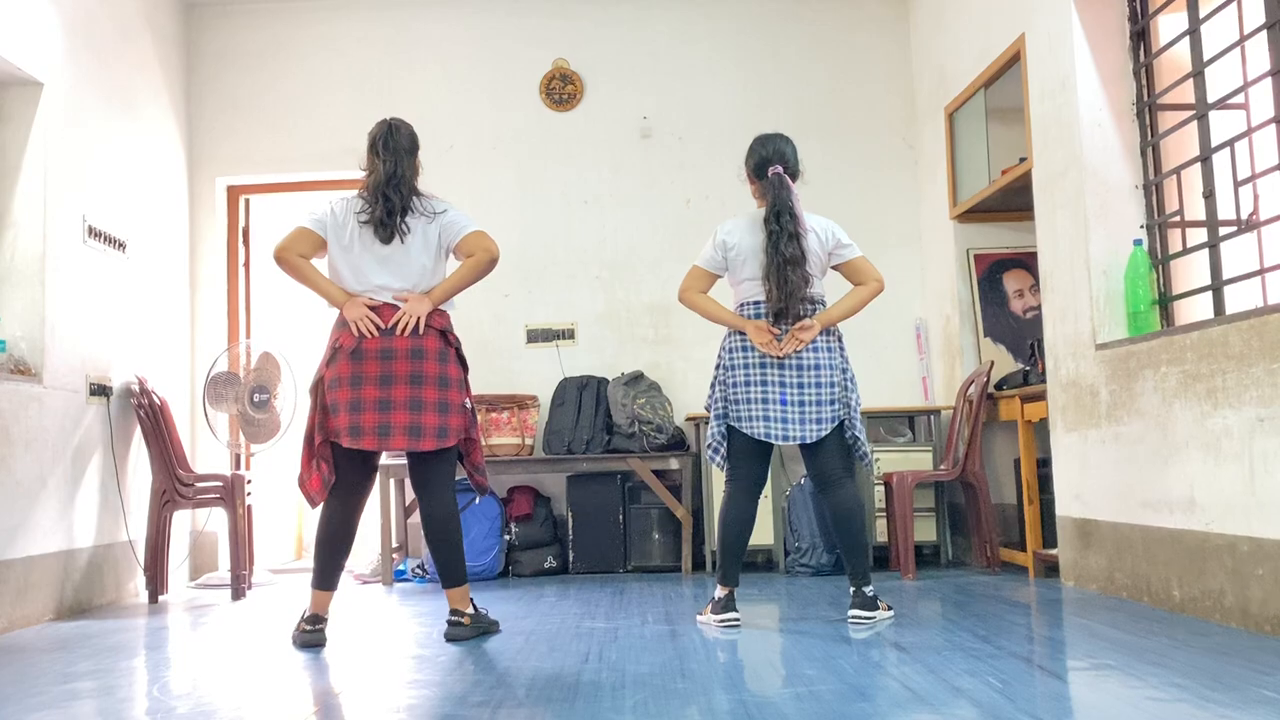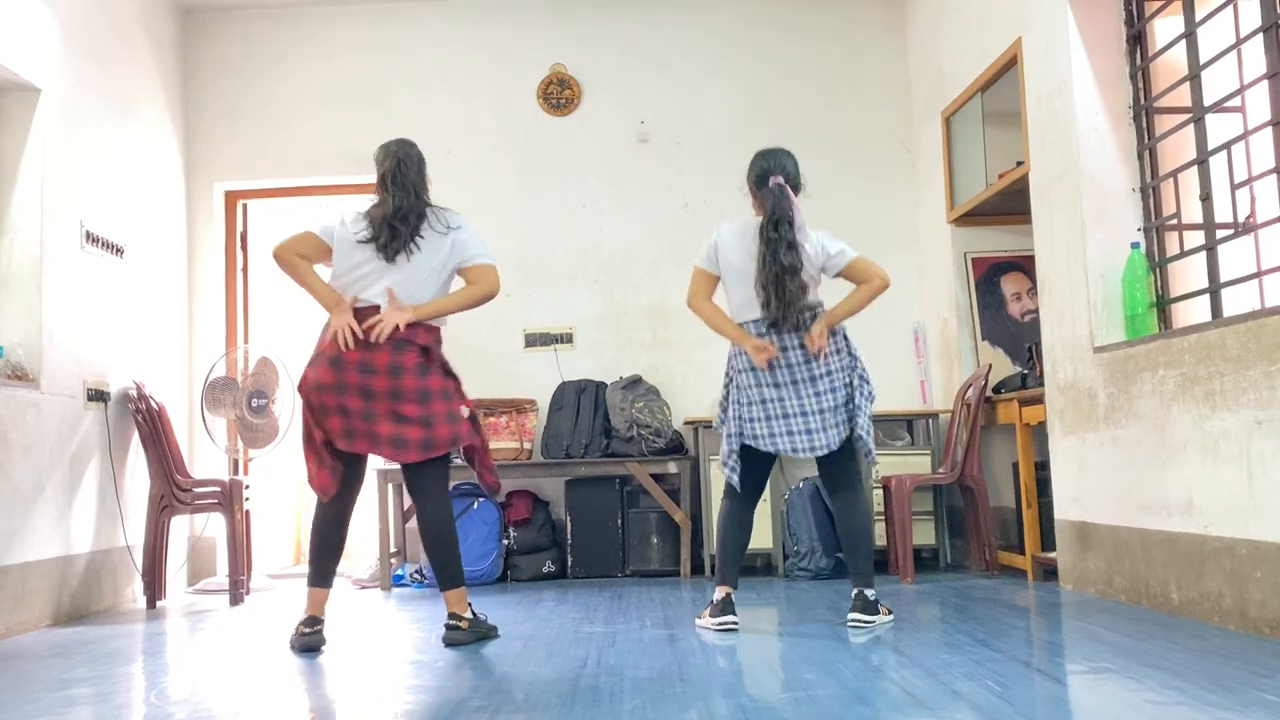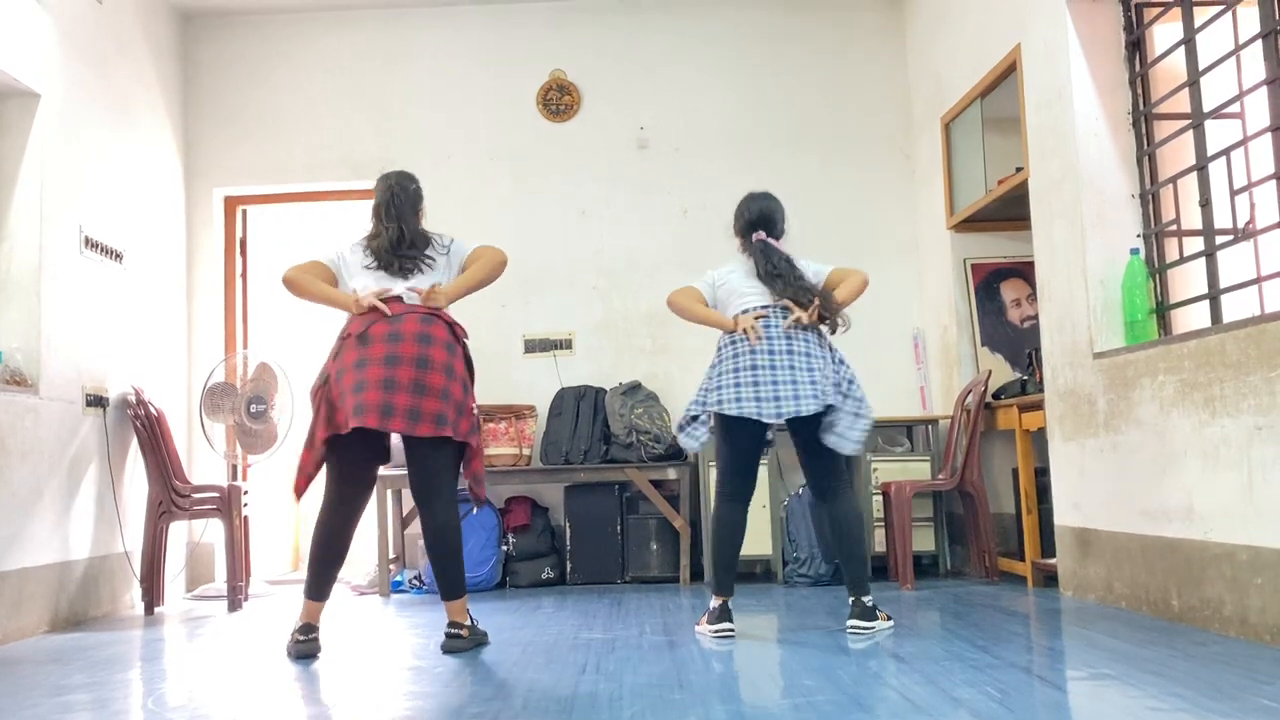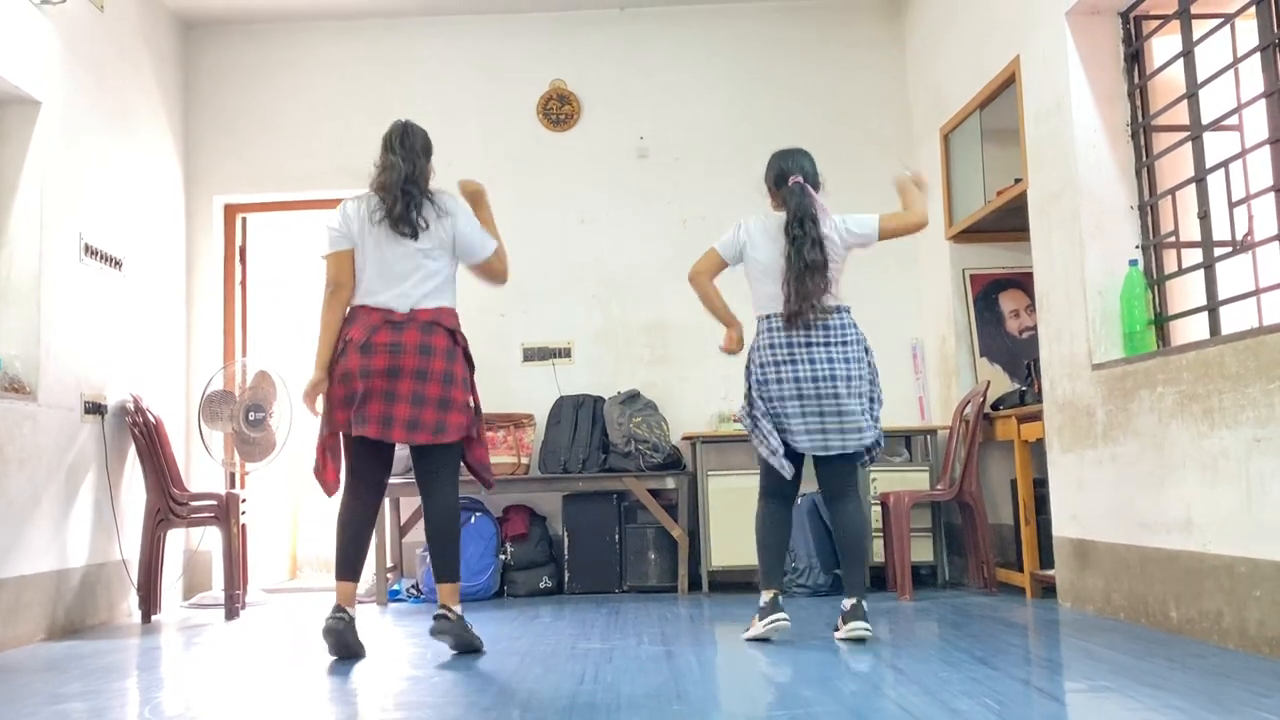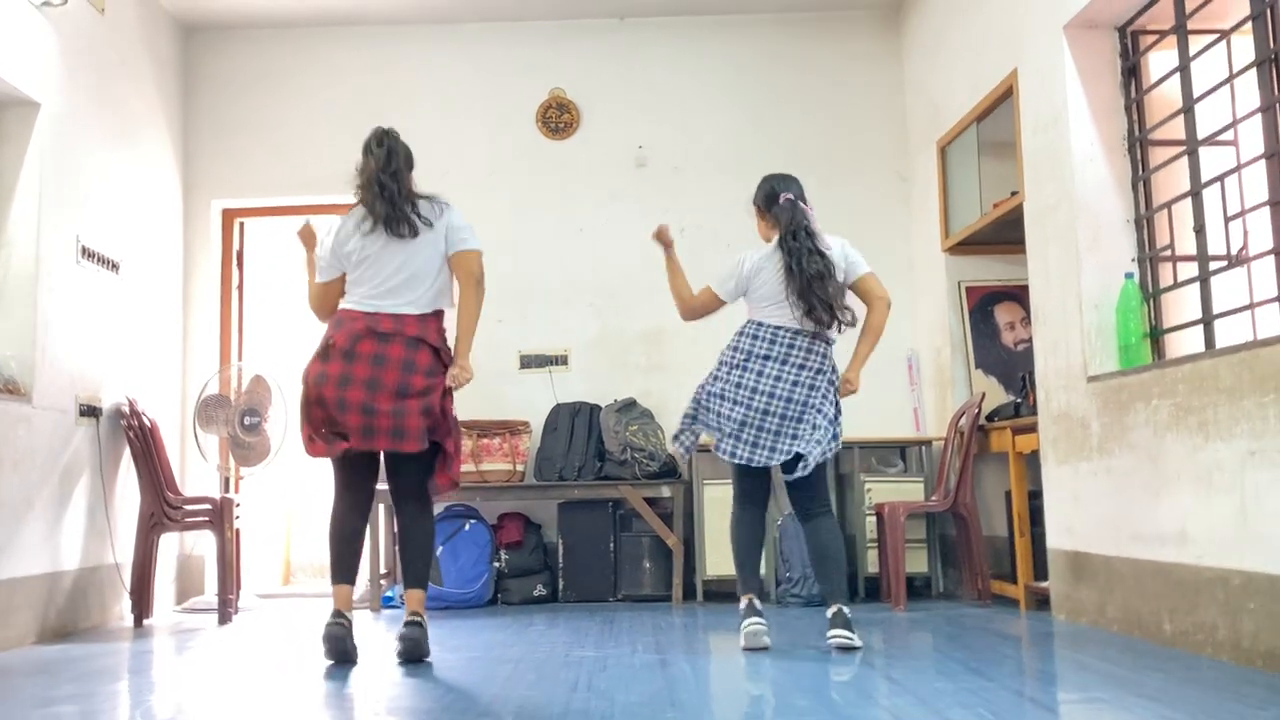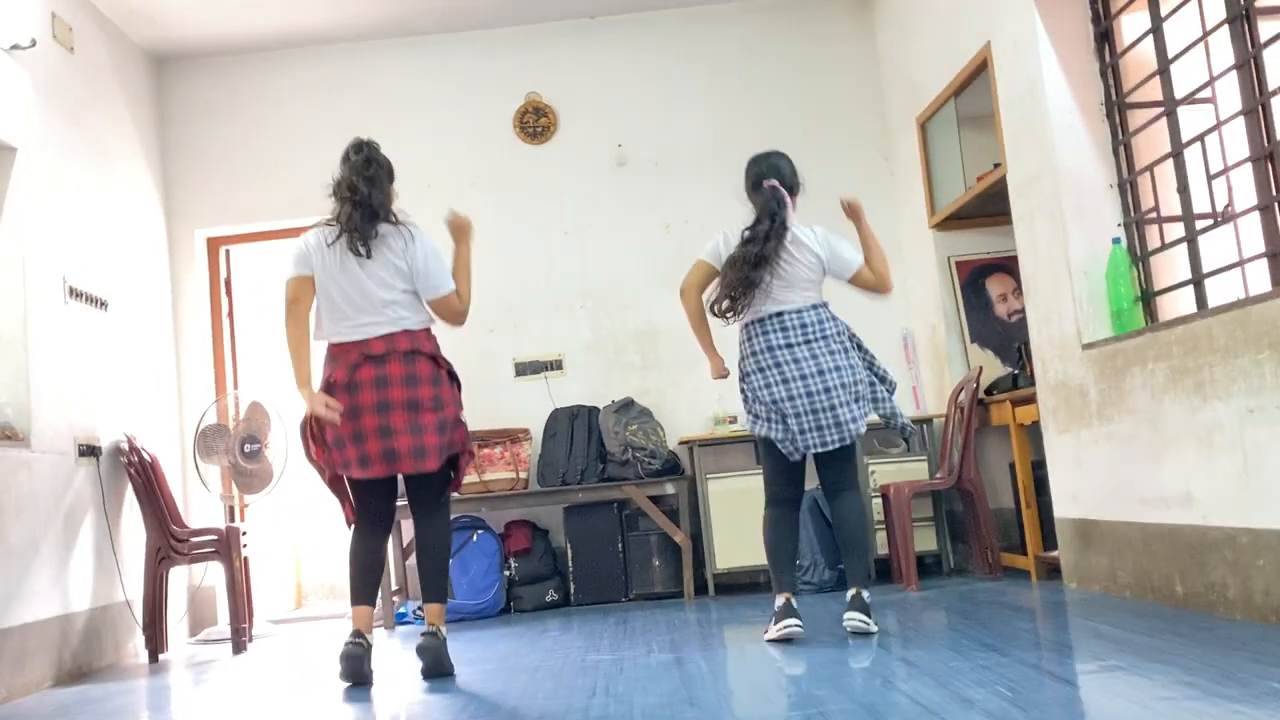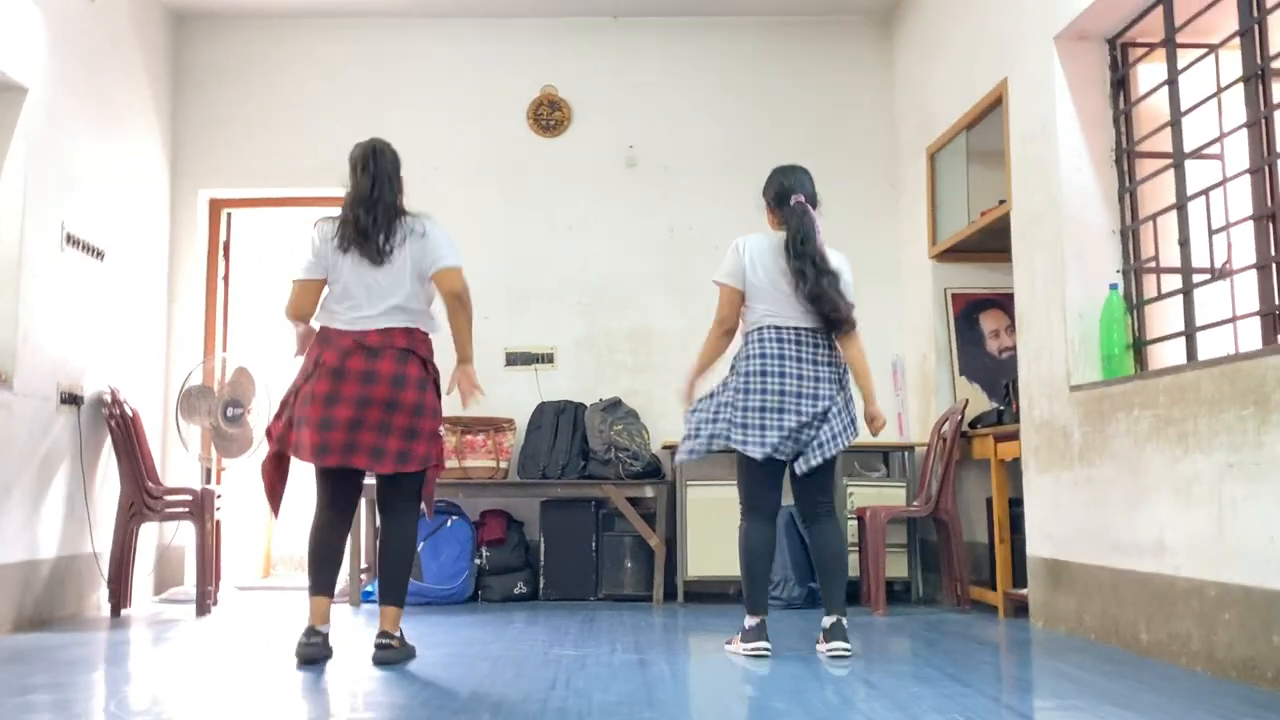
dt=0.7s
person 1, frame 1
left shoulder: (339, 213)
right shoulder: (438, 214)
left elbow: (286, 253)
right elbow: (486, 253)
left wrist: (343, 299)
right wrist: (432, 298)
left hip: (358, 354)
right hip: (423, 353)
left knee: (344, 489)
right knee: (435, 488)
left ankle: (315, 617)
right ankle: (461, 610)
person 1, frame 2
left shoulder: (352, 224)
right shoulder: (451, 229)
left elbow: (286, 252)
right elbow: (486, 286)
left wrist: (332, 303)
right wrist: (414, 314)
left hip: (344, 364)
right hip: (409, 366)
left knee: (336, 492)
right knee: (431, 493)
left ankle: (311, 619)
right ankle: (460, 614)
person 1, frame 3
left shoulder: (350, 255)
right shoulder: (444, 249)
left elbow: (293, 276)
right elbow: (495, 258)
left wrist: (350, 301)
right wrist: (446, 296)
left hip: (364, 353)
right hip: (430, 349)
left knee: (343, 498)
right knee: (436, 496)
left ankle: (307, 626)
right ankle: (458, 622)
person 1, frame 4
left shoulder: (350, 214)
right shoulder: (449, 212)
left elbow: (337, 291)
right elbow: (498, 272)
left wrist: (320, 367)
right wrist: (481, 205)
left hip: (365, 348)
right hip: (431, 349)
left knee: (363, 487)
right knee: (439, 484)
left ankle: (342, 611)
right ankle: (448, 608)
person 1, frame 5
left shoulder: (347, 226)
right shoulder: (443, 216)
left elbow: (323, 306)
right elbow: (471, 280)
left wrist: (312, 252)
right wrist: (462, 354)
left hip: (351, 356)
right hip: (413, 358)
left knee: (352, 492)
right knee: (413, 496)
left ankle: (340, 615)
right ankle: (414, 616)
person 1, frame 6
left shoulder: (313, 242)
right shoulder: (407, 240)
left elbow: (298, 318)
right elbow: (454, 313)
left wrist: (310, 387)
right wrist: (462, 245)
left hip: (348, 379)
right hip: (411, 375)
left knee: (370, 514)
right knee: (429, 507)
left ankle: (360, 635)
right ankle: (434, 631)
person 1, frame 7
left shoulder: (326, 234)
right shoulder: (423, 232)
left elbow: (299, 311)
right elbow: (455, 292)
left wrist: (304, 337)
right wrist: (464, 362)
left hip: (338, 372)
right hip: (403, 371)
left knee: (334, 506)
right knee: (399, 509)
left ankle: (316, 629)
right ankle: (389, 634)
person 2, frame 1
left shoulder: (731, 232)
right shoulder: (822, 230)
left elbow: (690, 292)
right elbow: (872, 282)
left wrist: (746, 326)
right wrist: (818, 324)
left hip: (749, 363)
right hip: (815, 360)
left knee: (743, 483)
right knee: (836, 479)
left ankle: (725, 596)
right ankle: (863, 593)
person 2, frame 2
left shoulder: (726, 237)
right shoulder: (815, 241)
left elbow: (698, 300)
right elbow: (878, 279)
left wrist: (742, 338)
right wrist: (827, 324)
left hip: (753, 373)
right hip: (815, 367)
left knee: (740, 491)
right knee: (846, 484)
left ankle: (722, 599)
right ankle: (864, 596)
person 2, frame 3
left shoulder: (721, 276)
right shoulder: (800, 269)
left elbow: (677, 300)
right elbow: (857, 278)
left wrist: (729, 322)
right wrist: (822, 309)
left hip: (743, 365)
right hip: (807, 360)
left knee: (733, 494)
right knee: (834, 488)
left ankle: (720, 607)
right ankle: (862, 603)
person 2, frame 4
left shoulder: (750, 230)
right shoulder: (840, 228)
left elbow: (699, 275)
right elbow: (915, 219)
left wrist: (731, 327)
right wrist: (911, 190)
left hip: (777, 360)
right hip: (839, 358)
left knee: (776, 491)
right knee: (843, 491)
left ankle: (770, 600)
right ankle: (854, 605)
person 2, frame 5
left shoulder: (751, 261)
right shoulder: (836, 250)
left elbow: (690, 309)
right elbow: (880, 301)
left wrist: (669, 252)
right wrist: (855, 367)
left hip: (749, 377)
right hip: (808, 387)
left knee: (749, 500)
right knee: (814, 506)
left ankle: (750, 604)
right ankle: (838, 612)
person 2, frame 6
left shoulder: (730, 243)
right shoulder: (818, 239)
left elbow: (689, 292)
right elbow: (882, 282)
left wrist: (711, 352)
right wrist: (861, 221)
left hip: (766, 369)
right hip: (826, 360)
left knee: (782, 496)
right knee: (842, 485)
left ankle: (785, 603)
right ankle: (857, 598)
person 2, frame 7
left shoulder: (745, 249)
right shoulder: (830, 259)
left elbow: (725, 326)
right elbow: (847, 333)
left wrist: (696, 375)
right wrist: (870, 402)
left hip: (762, 379)
right hip: (821, 385)
left knee: (758, 510)
right knee: (820, 510)
left ankle: (756, 626)
right ankle: (835, 625)
